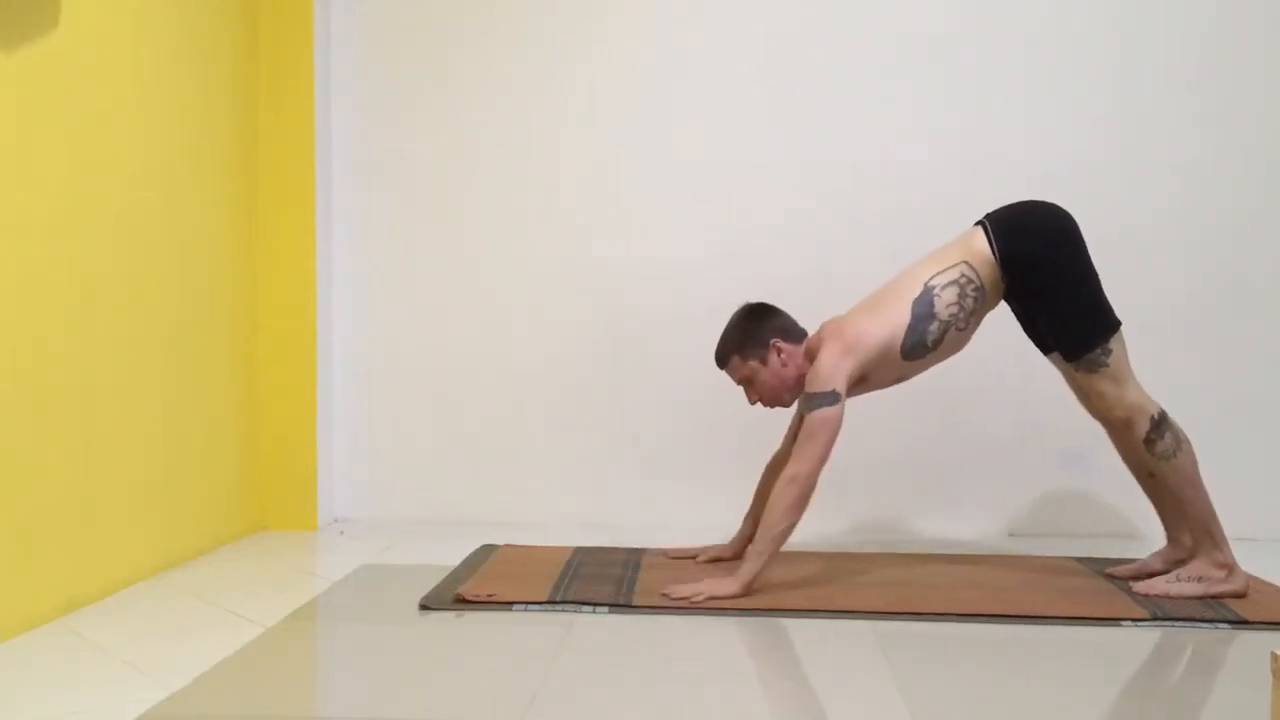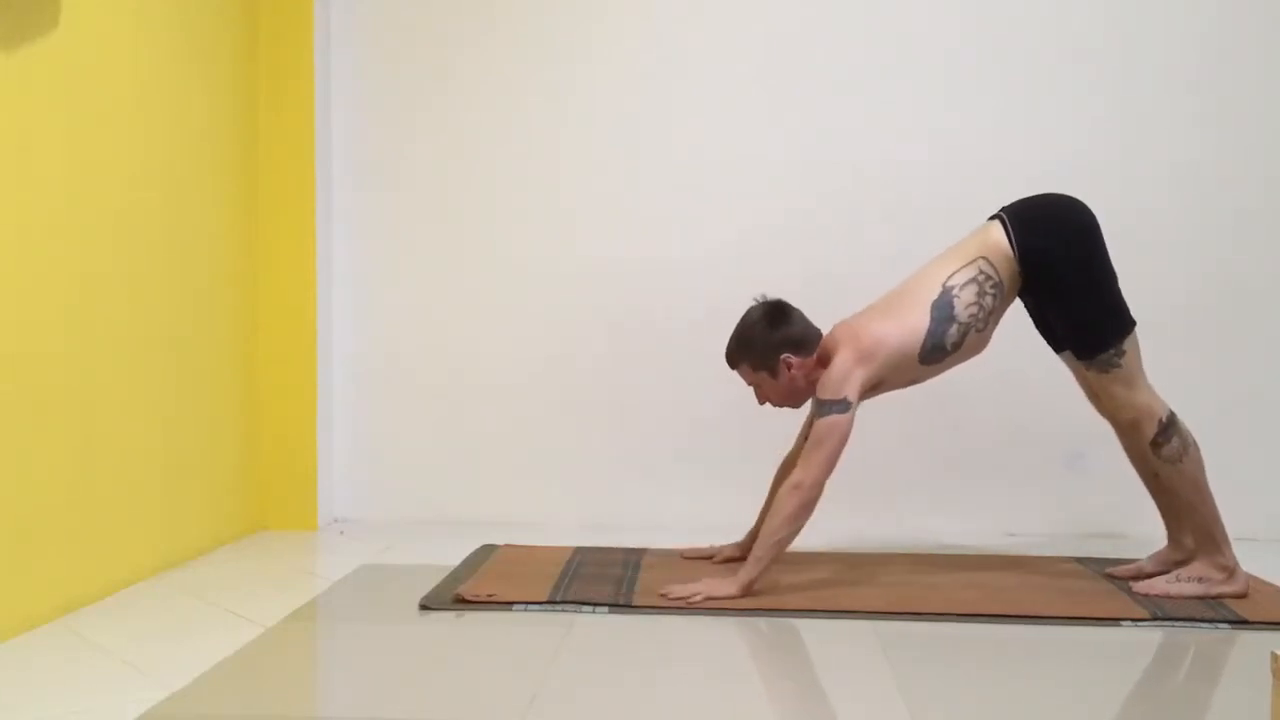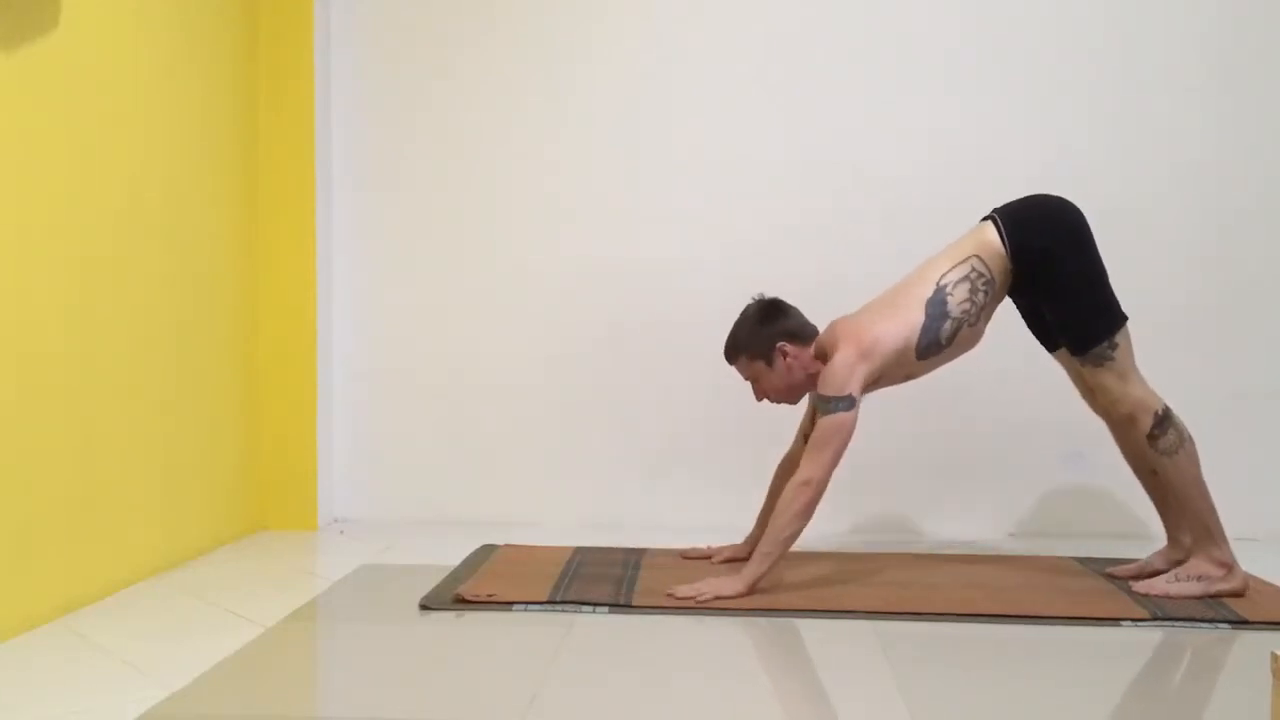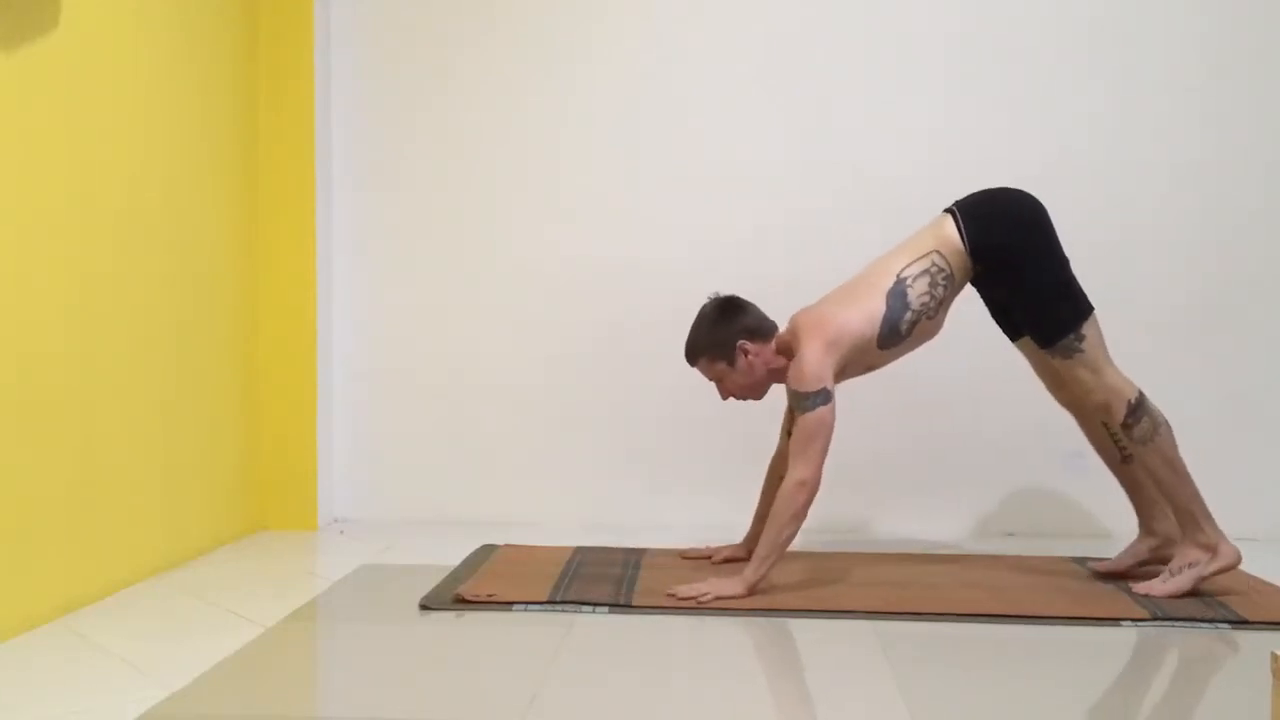
dt=0.5s
person 1, frame 1
left shoulder: (831, 362)
right shoulder: (825, 356)
left elbow: (800, 479)
right elbow: (783, 461)
left wrist: (742, 577)
right wrist: (739, 542)
left hip: (1030, 243)
right hip: (1011, 256)
left knee: (1119, 403)
right knee: (1110, 408)
left ankle: (1217, 560)
right ankle: (1183, 545)
person 1, frame 2
left shoulder: (846, 366)
right shoulder: (833, 355)
left elbow: (806, 485)
right elbow: (797, 460)
left wrist: (741, 581)
right wrist: (749, 543)
left hip: (1048, 237)
right hip: (1026, 245)
left knee: (1130, 404)
right knee: (1118, 406)
left ankle: (1219, 562)
right ankle: (1184, 545)
person 1, frame 3
left shoulder: (844, 361)
right shoulder: (831, 352)
left elbow: (810, 481)
right elbow: (796, 459)
left wrist: (747, 577)
right wrist: (752, 543)
left hip: (1039, 237)
right hip: (1018, 250)
left knee: (1124, 399)
right knee: (1109, 403)
left ankle: (1217, 560)
right ankle: (1182, 544)
person 1, frame 4
left shoulder: (810, 355)
right shoulder: (800, 343)
left elbow: (802, 480)
right elbow: (785, 457)
left wrist: (748, 579)
right wrist: (750, 544)
left hip: (997, 228)
right hip: (982, 237)
left knee: (1098, 388)
right knee: (1076, 393)
left ankle: (1205, 540)
right ankle: (1157, 530)
